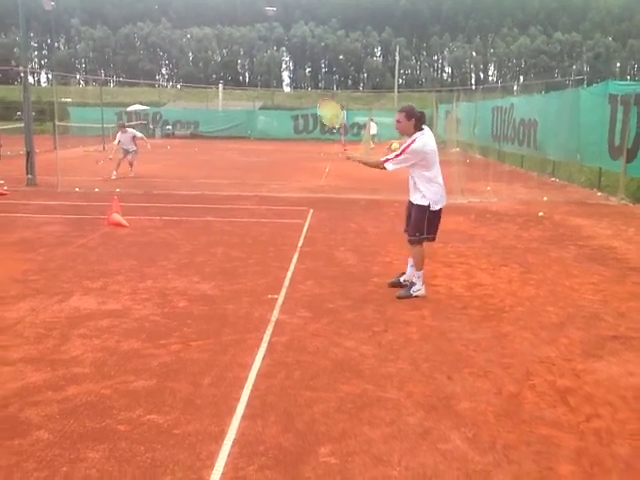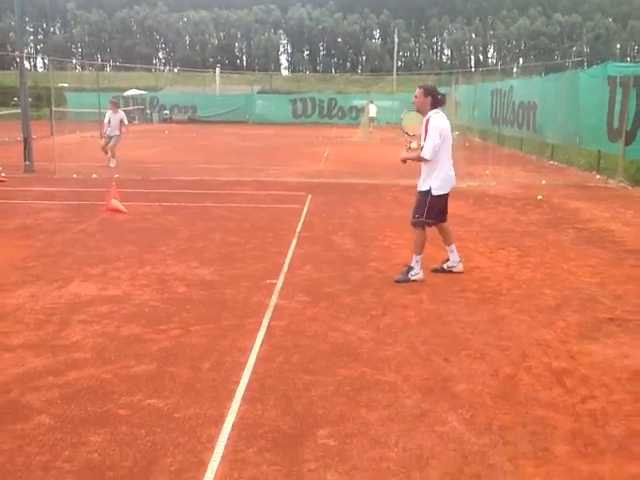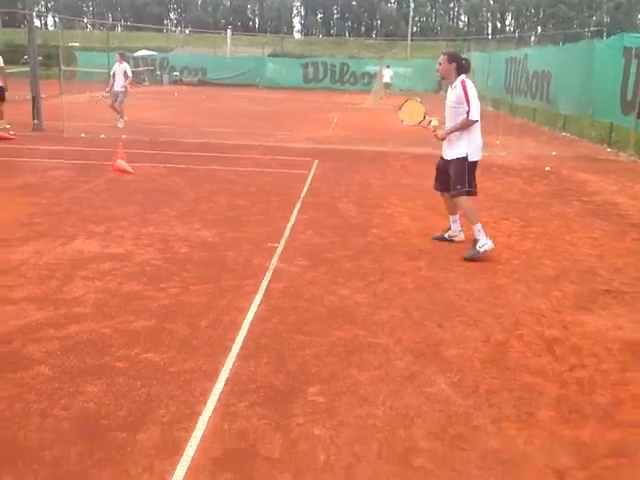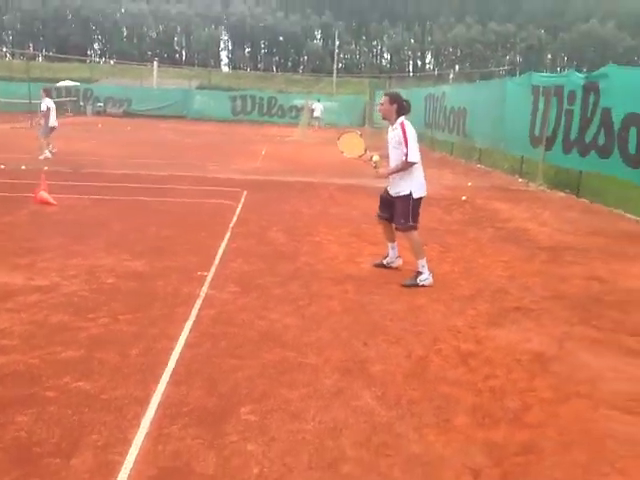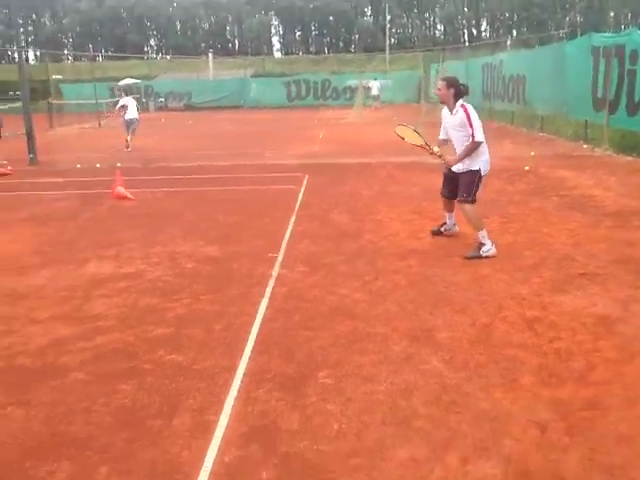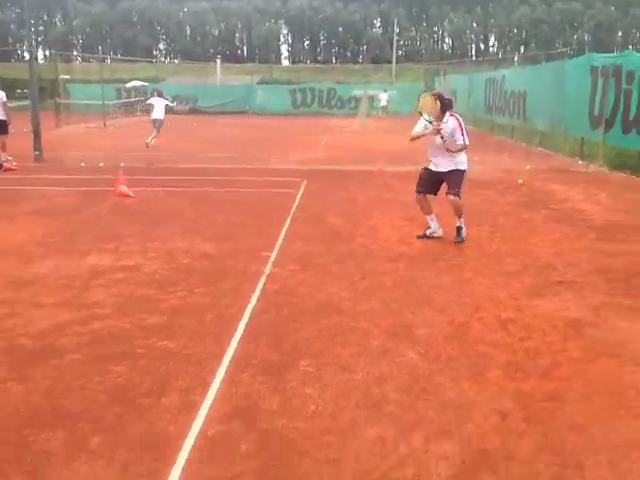
dt=0.4s
person 1, frame 1
left shoulder: (415, 145)
right shoulder: (424, 131)
left elbow: (384, 164)
left wrist: (358, 159)
right wrist: (398, 147)
left hip: (427, 199)
right hip: (419, 196)
left knee: (415, 240)
right knee: (413, 237)
left ankle: (418, 285)
right ankle: (409, 275)
person 1, frame 2
left shoulder: (432, 121)
right shoulder: (438, 117)
left elbow: (427, 155)
left wrist: (407, 155)
right wrist: (415, 148)
left hip: (434, 182)
right hip: (441, 179)
left knee: (419, 223)
right knee: (439, 221)
left ankle: (415, 269)
right ankle: (454, 261)
person 1, frame 3
left shoulder: (464, 85)
right shoulder: (452, 87)
left elbow: (473, 117)
left wrist: (447, 131)
right wrist: (442, 128)
left hip: (464, 151)
right hip: (452, 149)
left knee: (460, 194)
right knee: (444, 190)
left ankle: (482, 240)
right ankle: (455, 230)
person 1, frame 4
left shoulder: (405, 128)
right shoulder: (392, 127)
left elbow: (411, 160)
left wrist: (388, 171)
right wrist: (379, 156)
left hip: (409, 188)
right hip: (396, 186)
left knee: (408, 228)
right knee: (384, 218)
left ankle: (424, 274)
right ankle: (393, 257)
person 1, frame 5
left shoulder: (466, 111)
right shoulder: (445, 112)
left elbow: (477, 140)
right elbow: (445, 137)
left wrist: (456, 159)
right wrist: (436, 148)
left hip: (474, 164)
right hip: (459, 163)
left knee: (465, 203)
right knee: (446, 195)
left ankle: (487, 245)
right ankle: (450, 225)
person 1, frame 6
left shoulder: (455, 120)
right shoulder: (426, 119)
left elbow: (464, 145)
right elbow: (412, 136)
left wrist: (454, 148)
right wrist: (428, 132)
left hip: (455, 165)
right hip: (435, 165)
left knee: (453, 197)
right knee: (420, 195)
left ankle: (460, 226)
right ankle: (434, 228)
